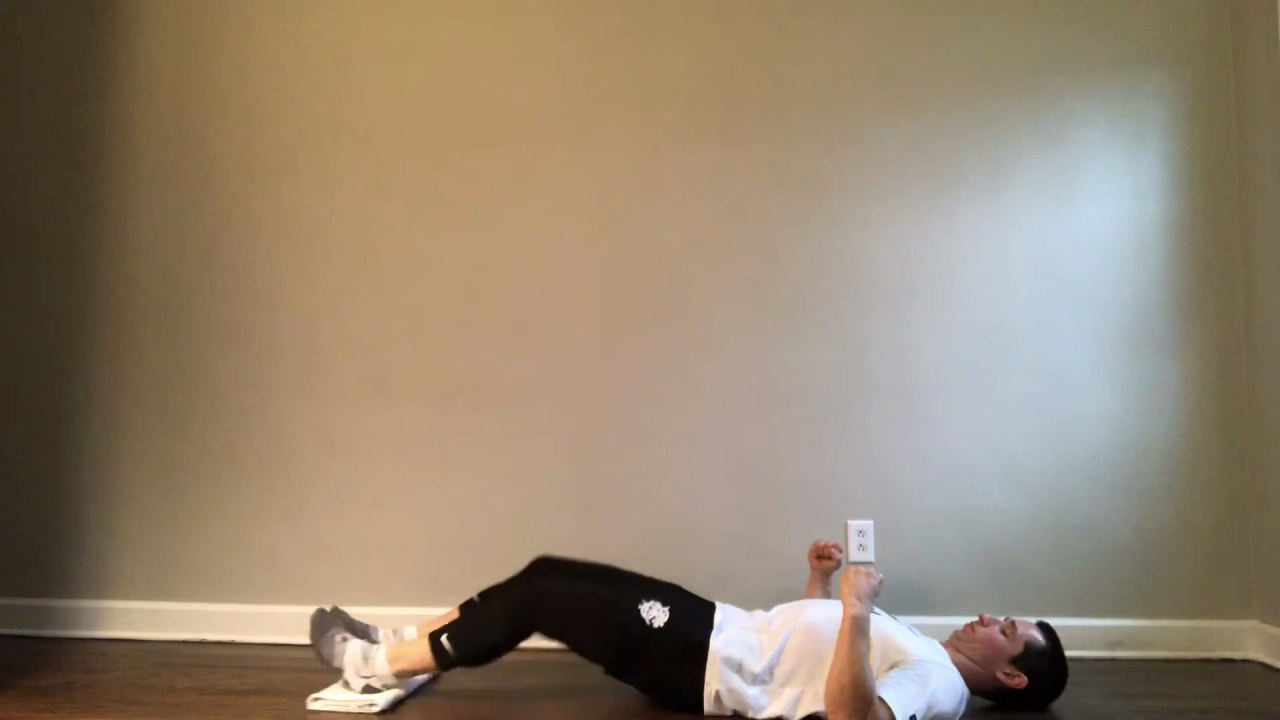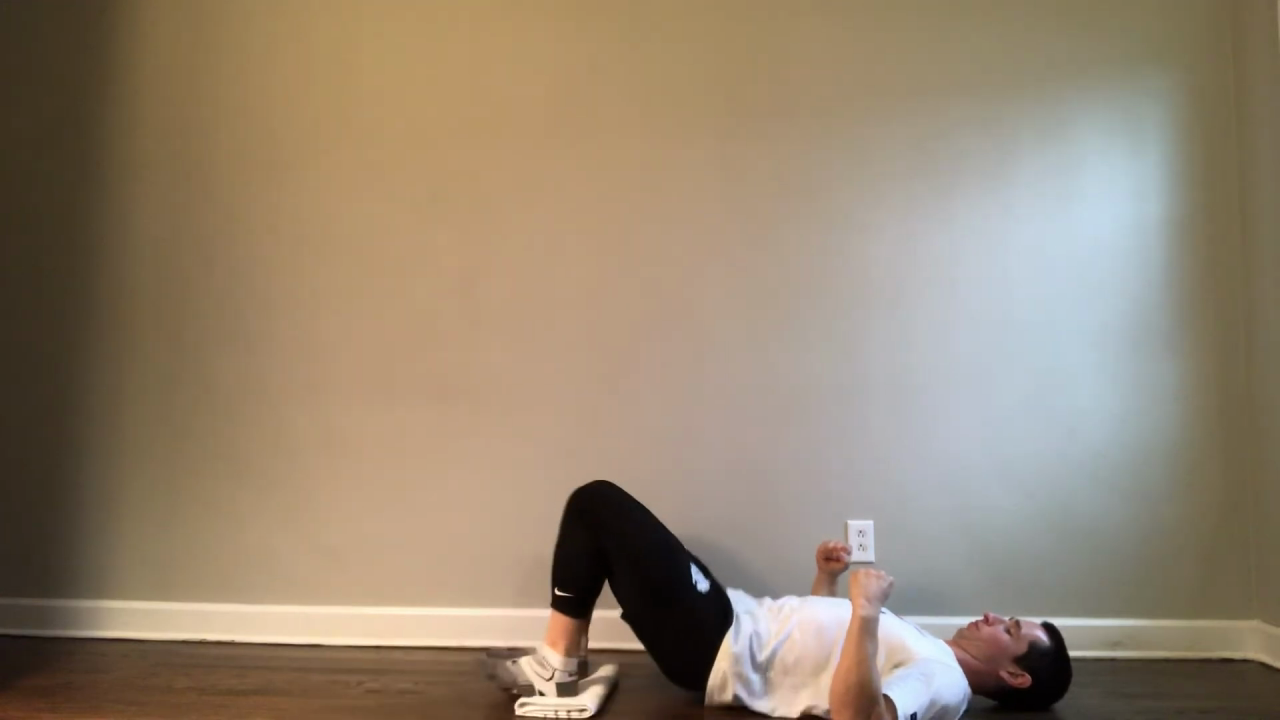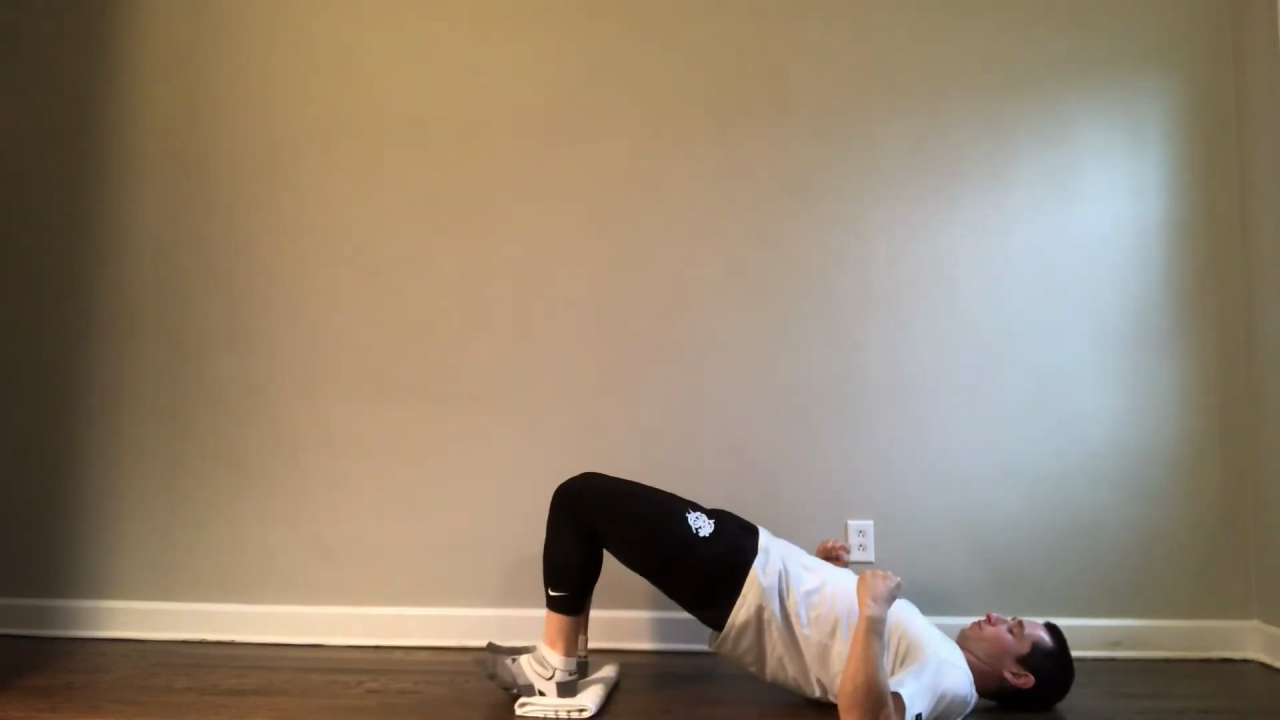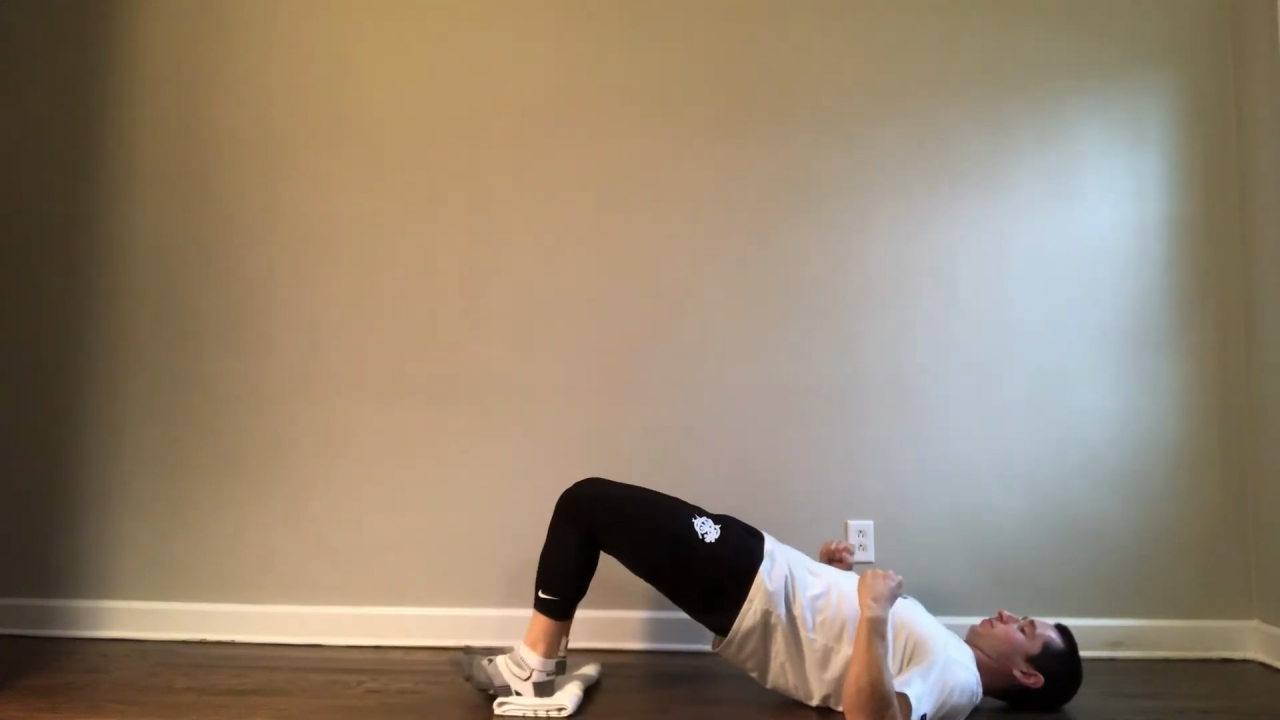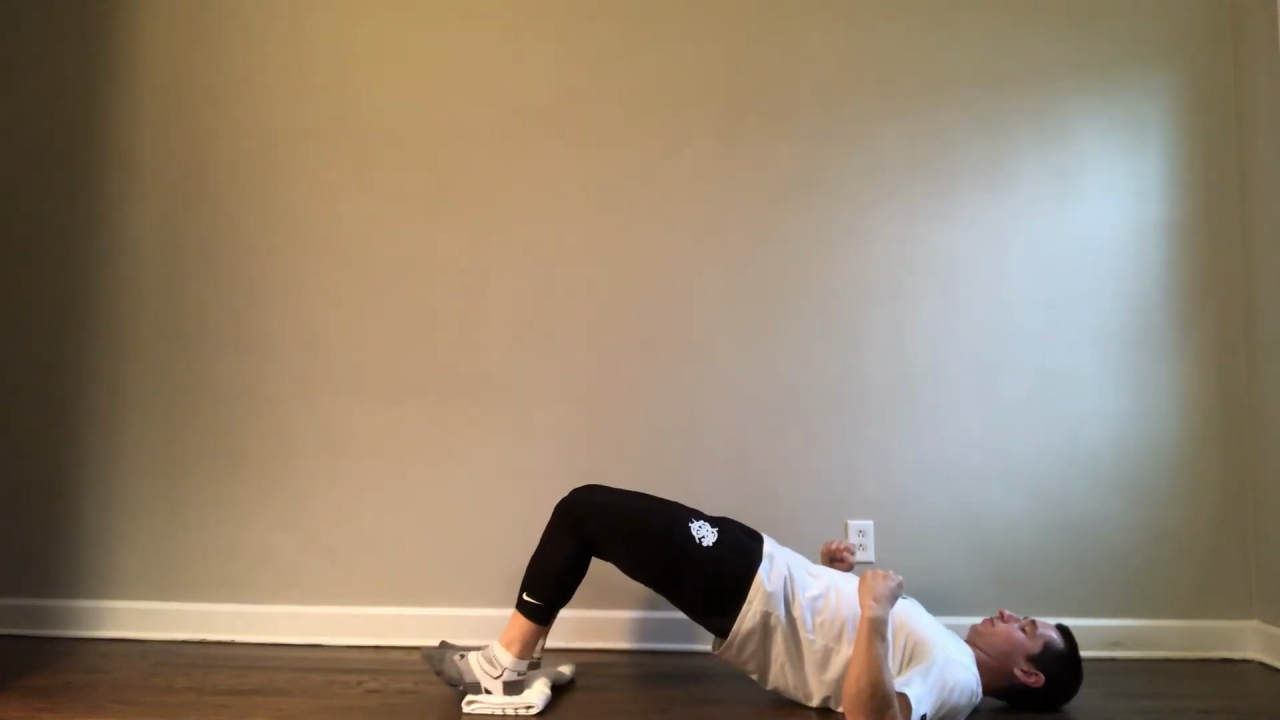
dt=1s
person 1, frame 1
right shoulder: (926, 656)
left wrist: (855, 609)
right wrist: (822, 579)
right hip: (716, 627)
left knee: (538, 595)
right knee: (548, 575)
right ankle: (397, 645)
person 1, frame 2
right shoulder: (929, 658)
left wrist: (865, 612)
right wrist: (827, 580)
left hip: (720, 650)
right hip: (736, 625)
left knee: (594, 503)
right knee: (600, 505)
left ankle: (554, 669)
right ankle: (557, 664)
person 1, frame 3
right shoulder: (939, 658)
left wrist: (873, 613)
right wrist: (834, 575)
left hip: (743, 577)
right hip: (752, 566)
left knee: (579, 497)
right knee: (587, 497)
left ankle: (555, 669)
right ankle: (561, 662)
person 1, frame 4
right shoulder: (944, 655)
left wrist: (875, 613)
right wrist: (838, 576)
left hip: (752, 589)
right hip: (764, 573)
left knee: (585, 503)
right knee: (590, 501)
left ankle: (534, 667)
right ankle: (535, 663)
person 1, frame 5
right shoulder: (946, 655)
left wrist: (875, 612)
right wrist: (839, 576)
left hip: (750, 590)
right hip: (764, 577)
left knee: (584, 509)
right knee: (588, 507)
left ankle: (505, 663)
right ankle: (506, 661)
